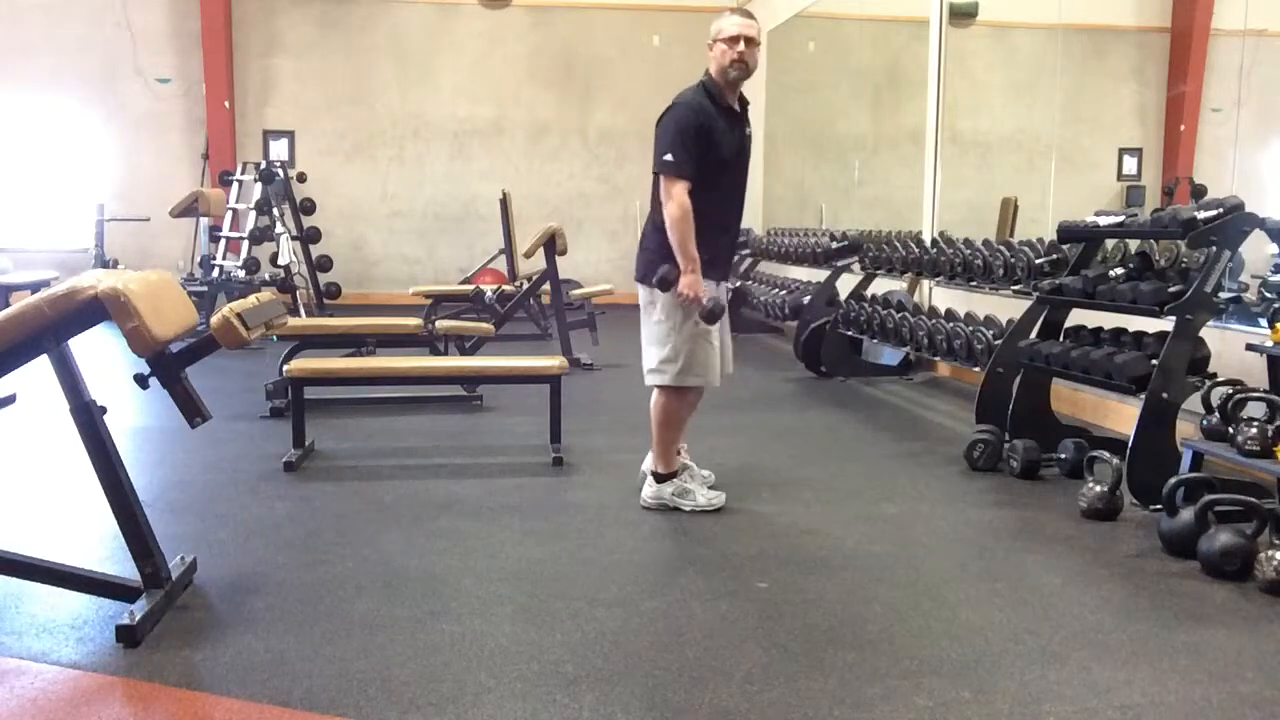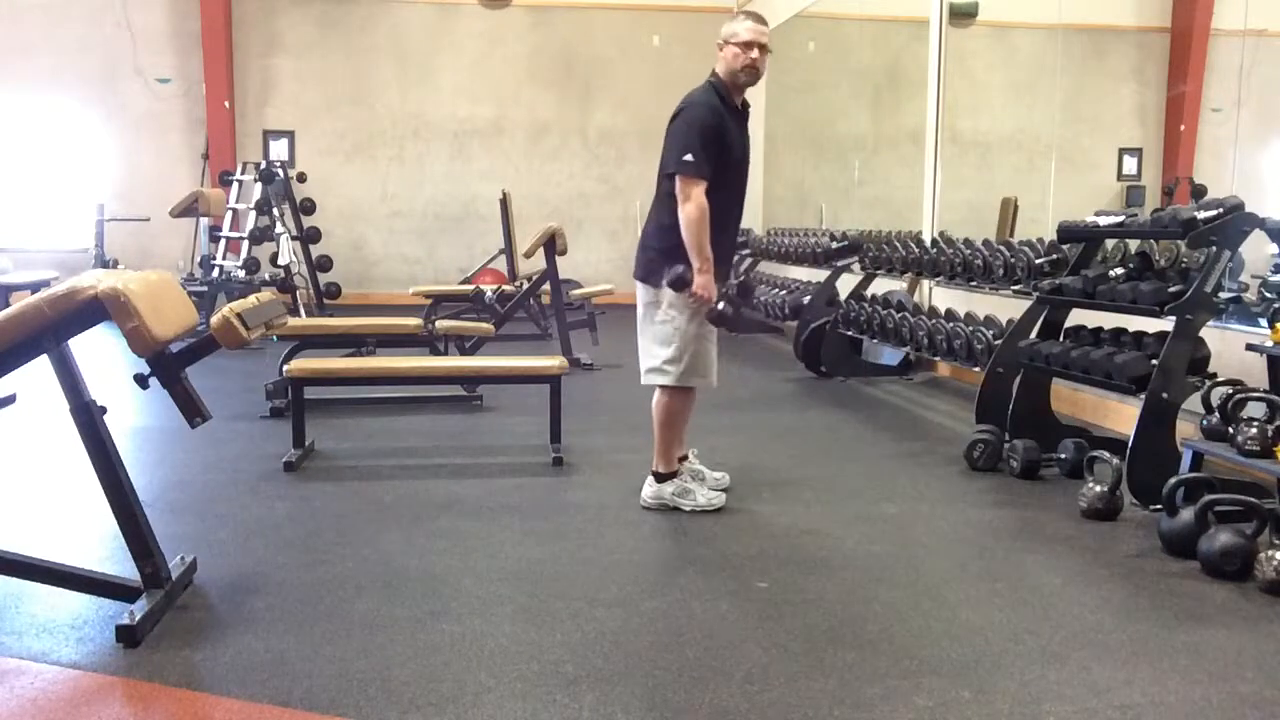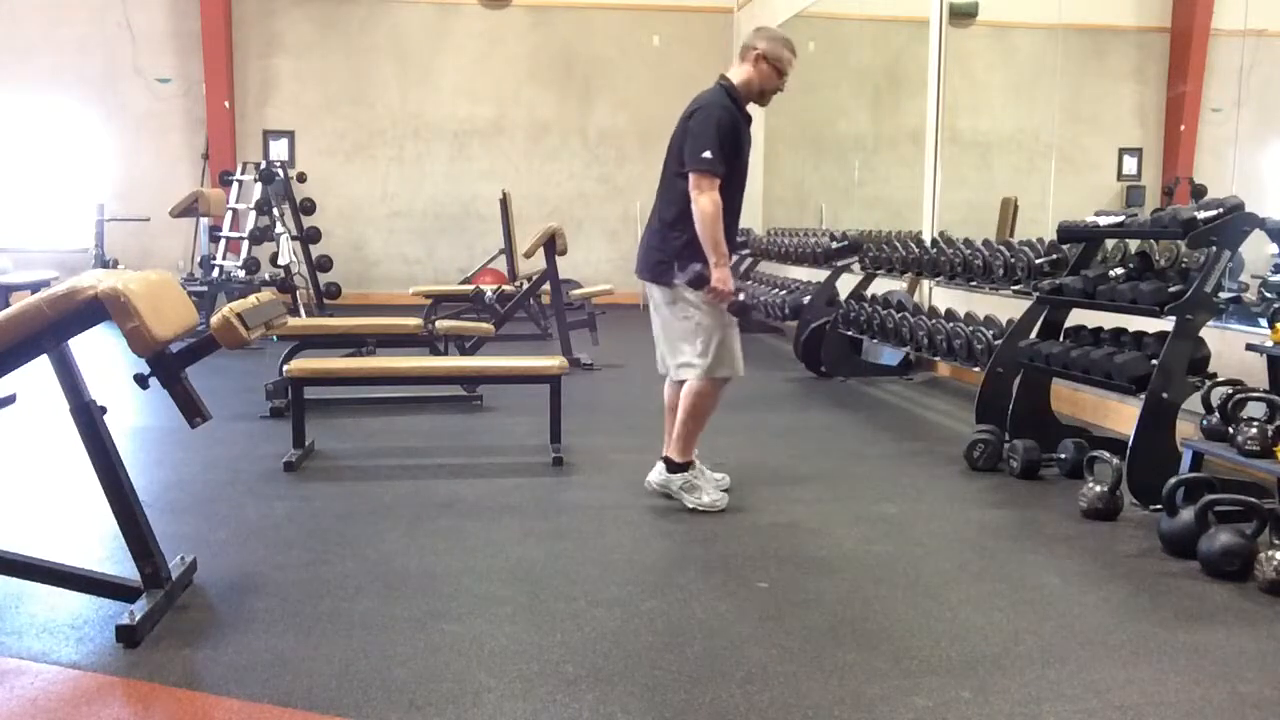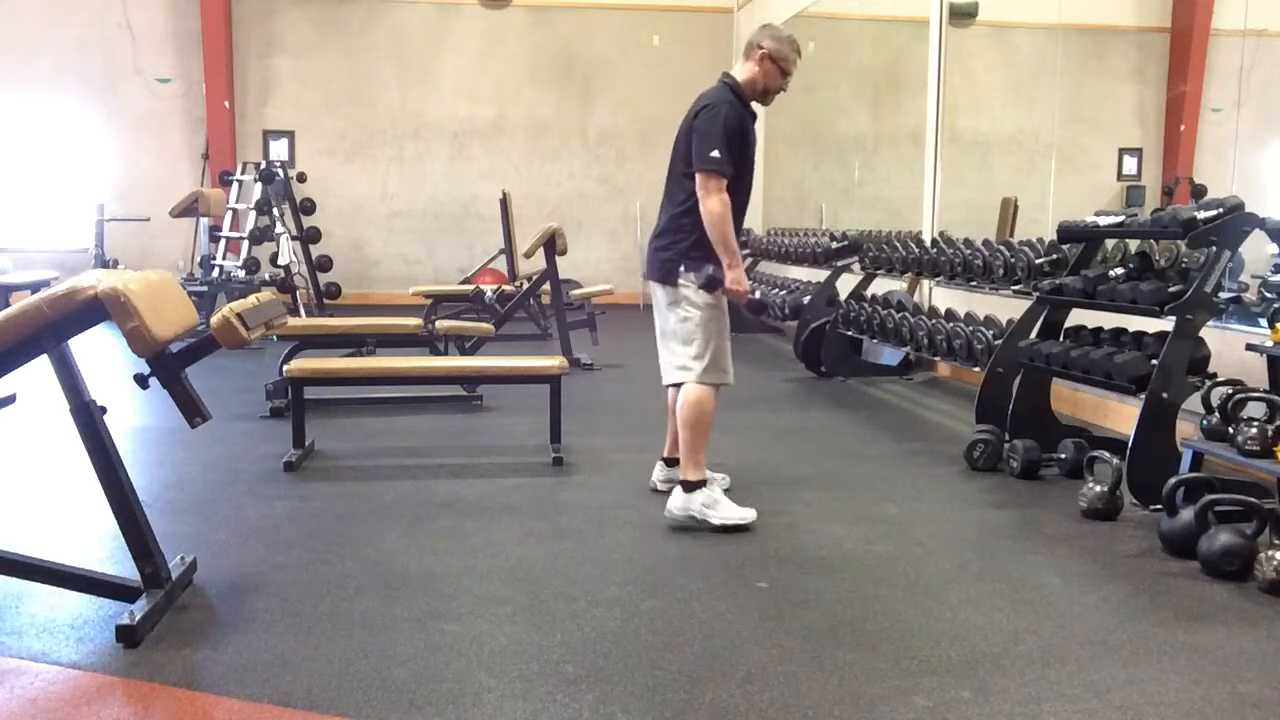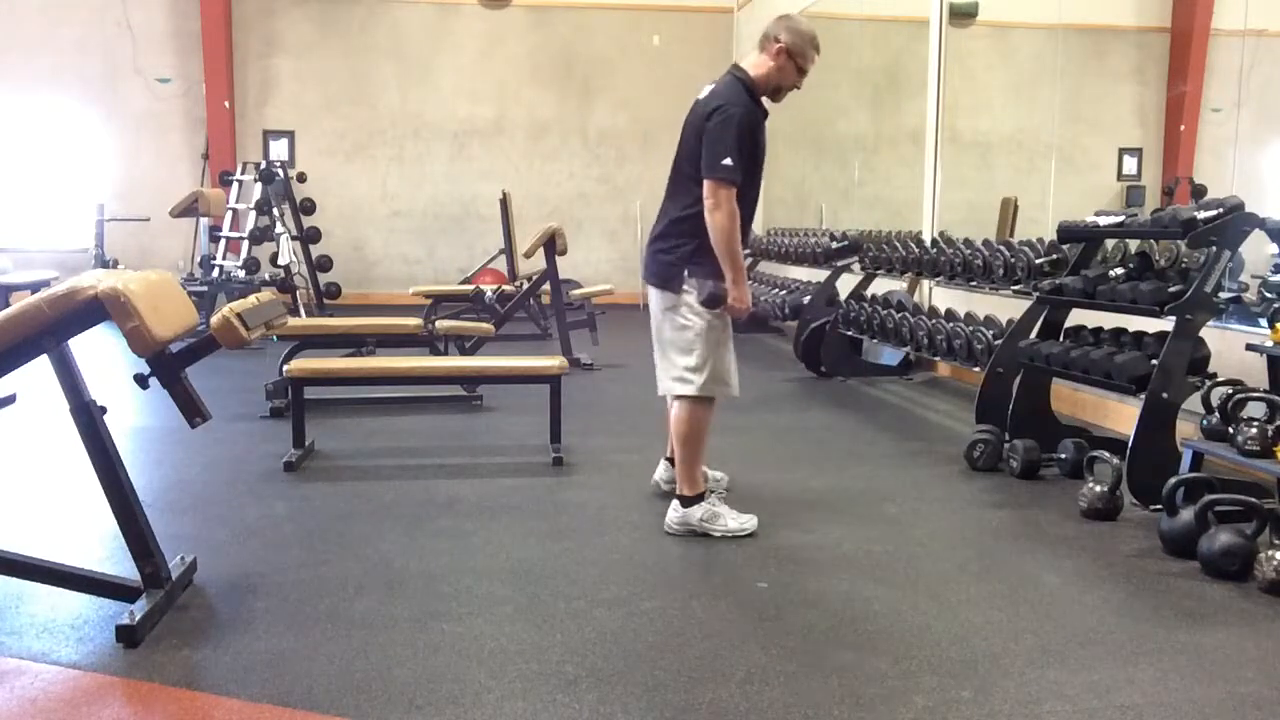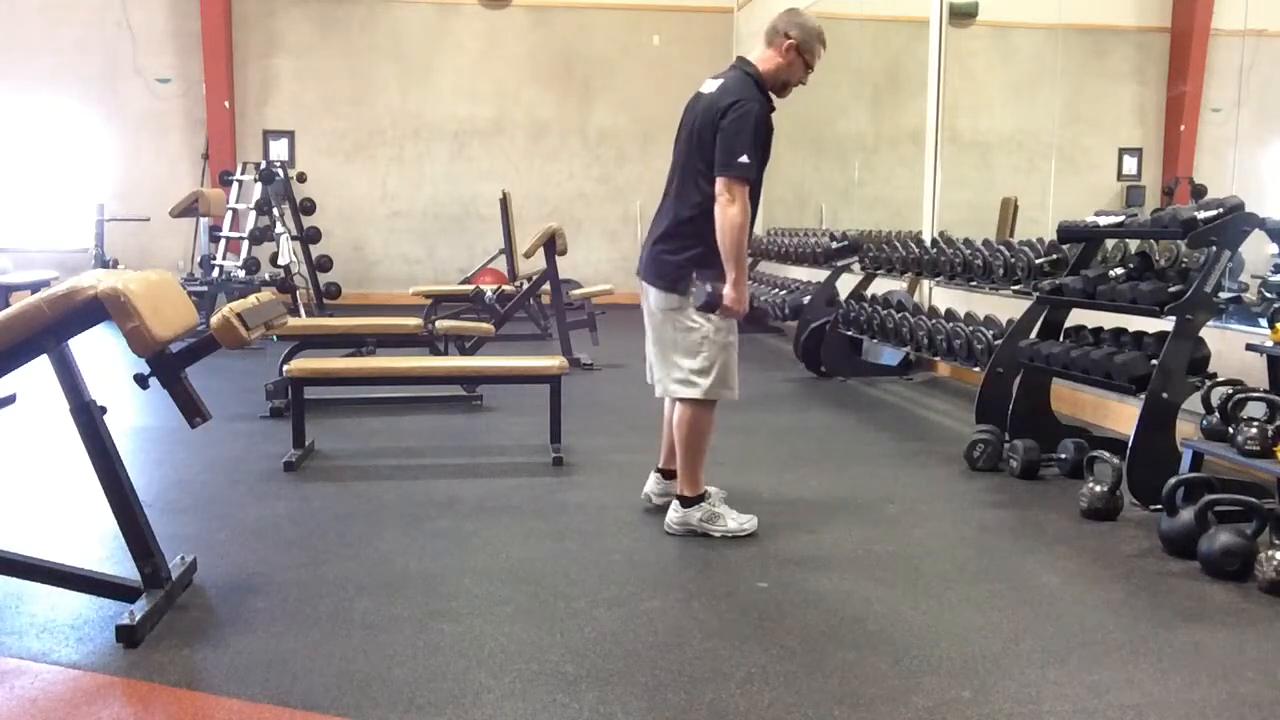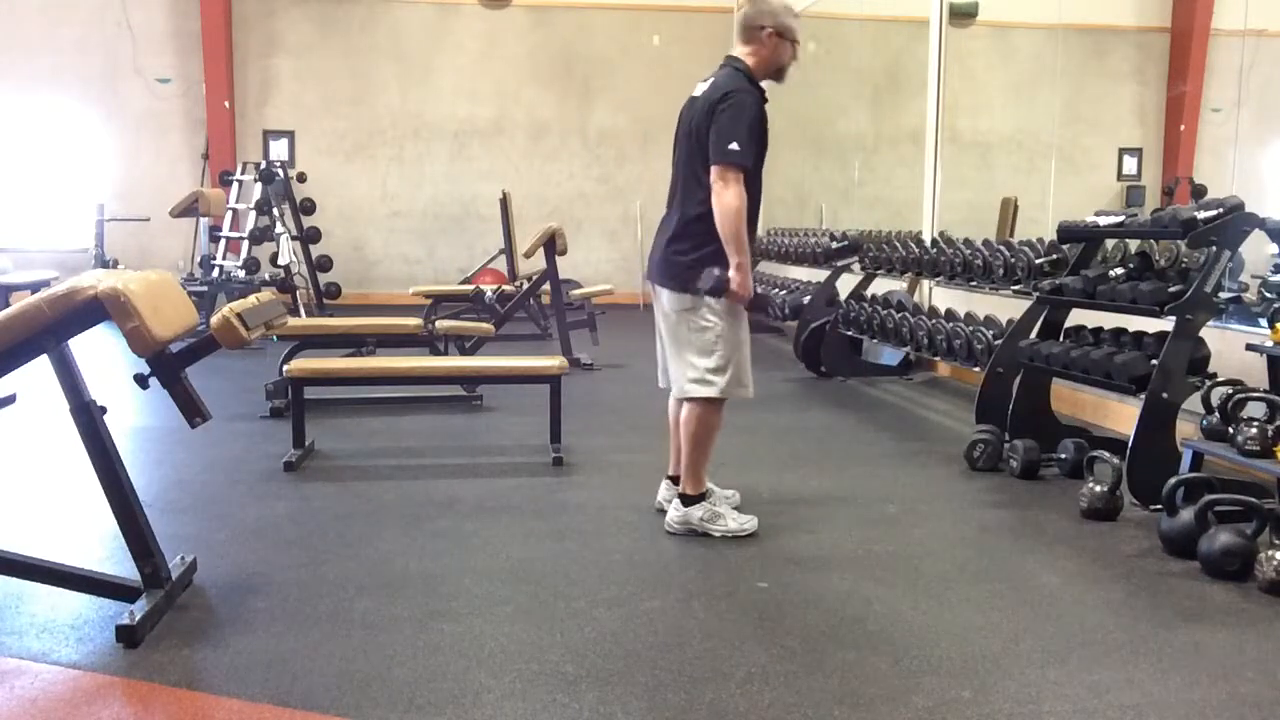
dt=0.3s
person 1, frame 1
left shoulder: (738, 112)
right shoulder: (689, 111)
right elbow: (673, 195)
right wrist: (687, 270)
left hip: (711, 269)
right hip: (678, 269)
left knee: (705, 371)
right knee: (679, 373)
left ankle: (667, 455)
right ankle: (664, 480)
person 1, frame 2
left shoulder: (736, 110)
right shoulder: (701, 111)
right elbow: (689, 196)
left wrist: (711, 268)
right wrist: (702, 270)
left hip: (697, 265)
right hip: (678, 267)
left knee: (692, 372)
right knee: (678, 373)
left ankle: (678, 460)
right ankle: (663, 480)
person 1, frame 3
left shoulder: (728, 112)
right shoulder: (715, 110)
right elbow: (703, 192)
left wrist: (715, 262)
right wrist: (719, 265)
left hip: (674, 259)
right hip: (683, 262)
left knee: (685, 367)
right knee: (712, 366)
left ankle: (676, 460)
right ankle: (676, 467)
person 1, frame 4
left shoulder: (730, 108)
right shoulder: (721, 109)
right elbow: (711, 193)
left wrist: (725, 262)
right wrist: (733, 265)
left hip: (682, 260)
right hip: (690, 263)
left knee: (687, 369)
right knee: (702, 372)
left ankle: (673, 464)
right ankle: (692, 489)
person 1, frame 5
left shoulder: (726, 95)
right shoulder: (735, 109)
right elbow: (718, 201)
left wrist: (726, 275)
right wrist: (736, 281)
left hip: (676, 260)
right hip: (691, 268)
left knee: (687, 377)
right knee: (699, 383)
left ankle: (677, 466)
right ankle: (690, 503)
person 1, frame 6
left shoulder: (721, 86)
right shoulder: (747, 104)
right elbow: (729, 199)
right wrist: (736, 280)
left hip: (666, 257)
right hip: (693, 268)
left knee: (682, 381)
right knee: (700, 386)
left ankle: (667, 476)
right ankle: (689, 503)
person 1, frame 7
left shoulder: (712, 88)
right shoulder: (740, 96)
right elbow: (727, 185)
right wrist: (739, 265)
left hip: (675, 259)
right hip: (702, 268)
left knee: (687, 382)
right knee: (712, 386)
left ankle: (677, 483)
right ankle: (691, 502)
